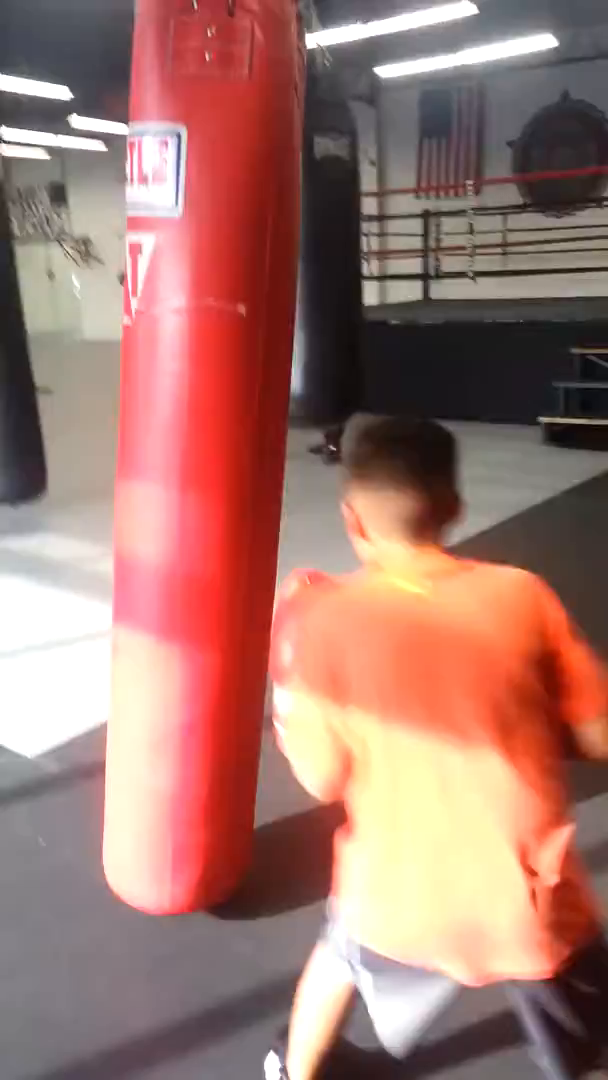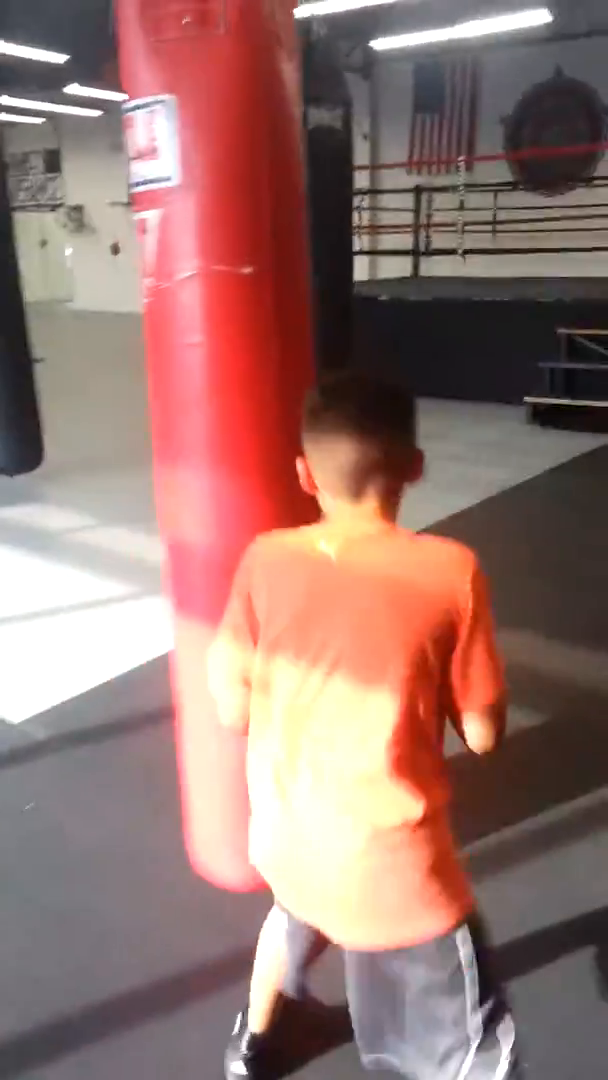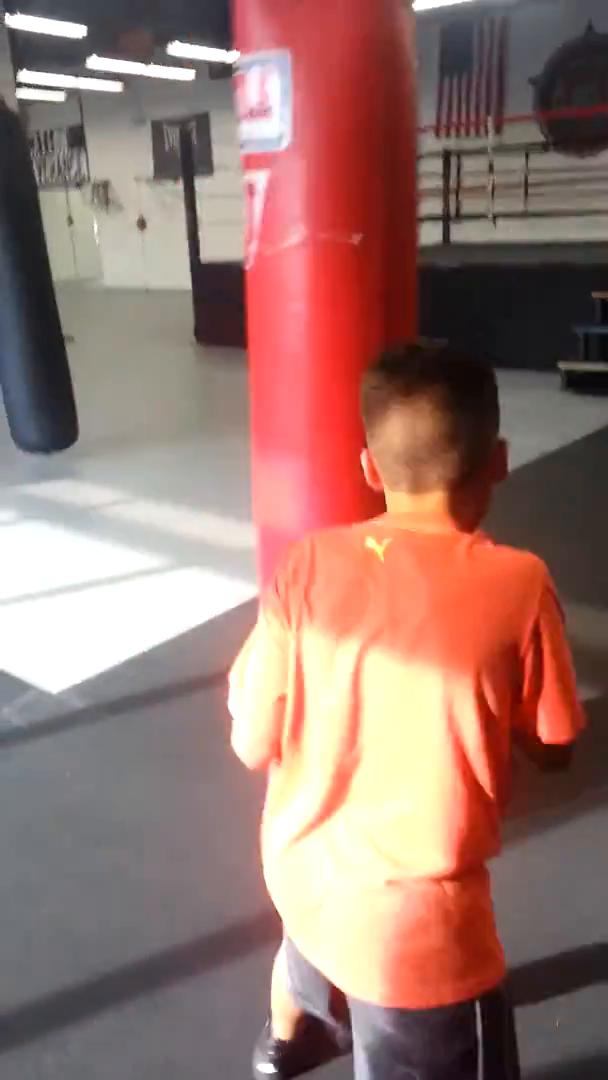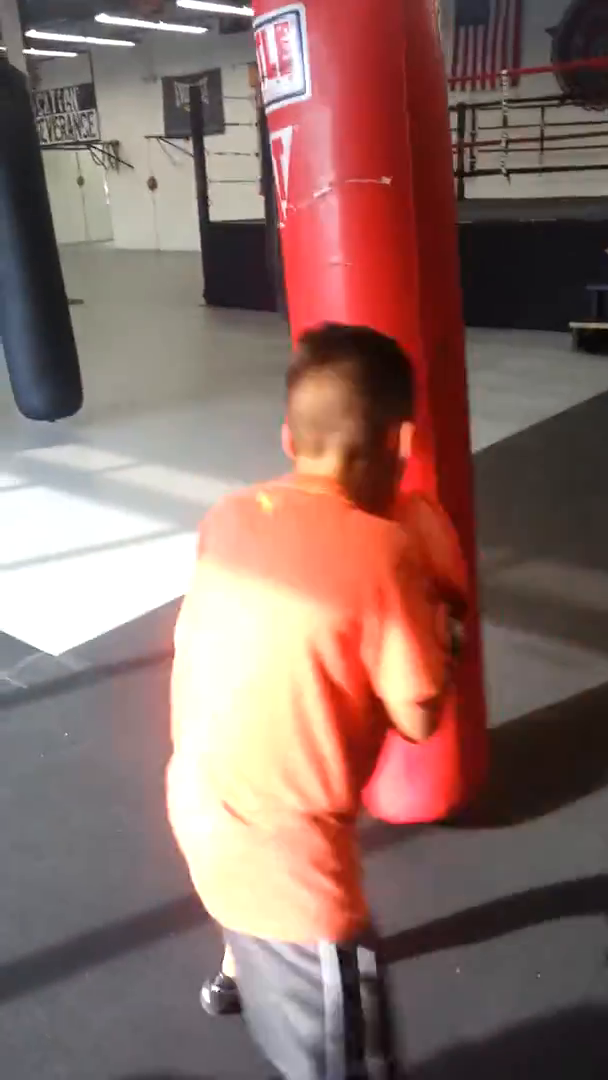
dt=0.3s
person 1, frame 1
left shoulder: (326, 617)
right shoulder: (524, 597)
left elbow: (324, 779)
left wrist: (293, 668)
left hip: (396, 898)
right hip: (532, 904)
left knee: (343, 958)
person 1, frame 2
left shoulder: (265, 563)
right shoulder: (451, 574)
left elbow: (233, 703)
right elbow: (485, 734)
left hip: (286, 836)
right hip: (394, 867)
left knee: (292, 918)
person 1, frame 3
left shoulder: (308, 564)
right shoulder: (519, 586)
left elbow: (253, 742)
right elbow: (553, 748)
left hip: (304, 869)
right hip: (420, 922)
left knee: (310, 940)
person 1, frame 4
left shoulder: (229, 522)
right shoulder: (379, 550)
right elbow: (419, 717)
right wrist: (447, 638)
left hip: (204, 813)
right hip: (285, 852)
left ankle: (240, 973)
